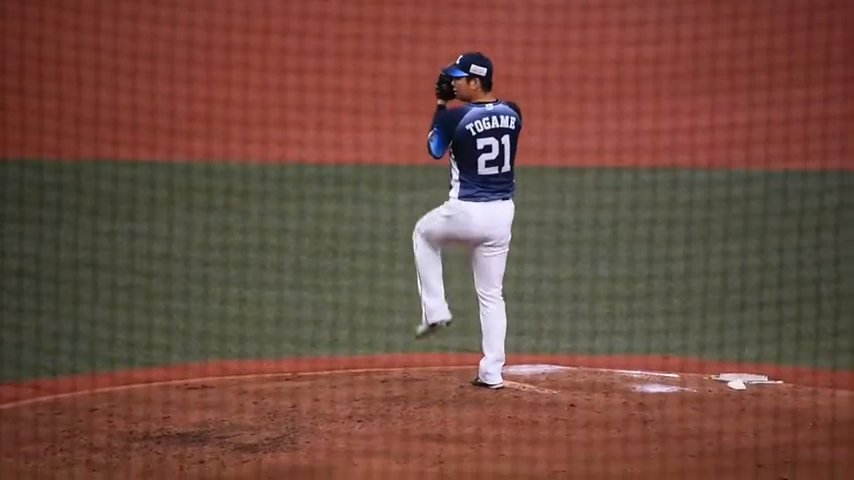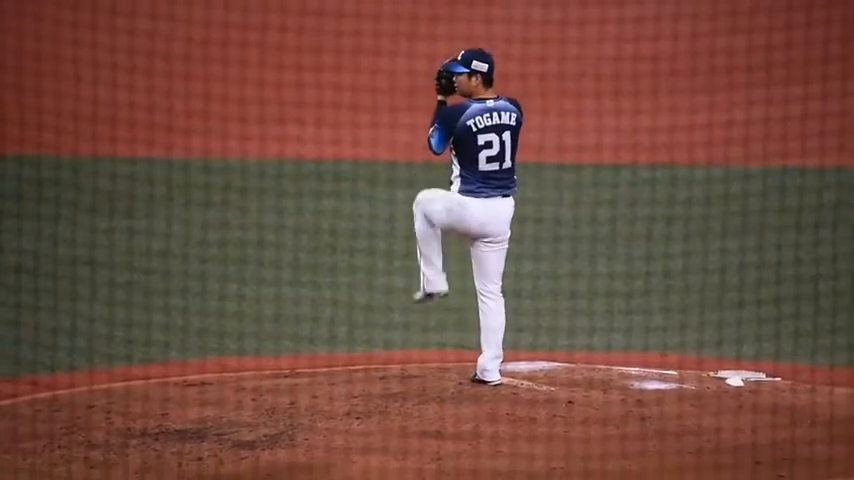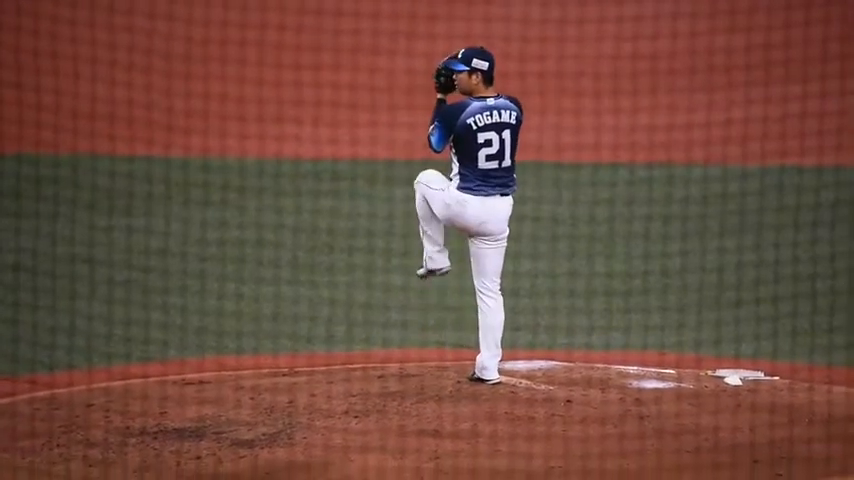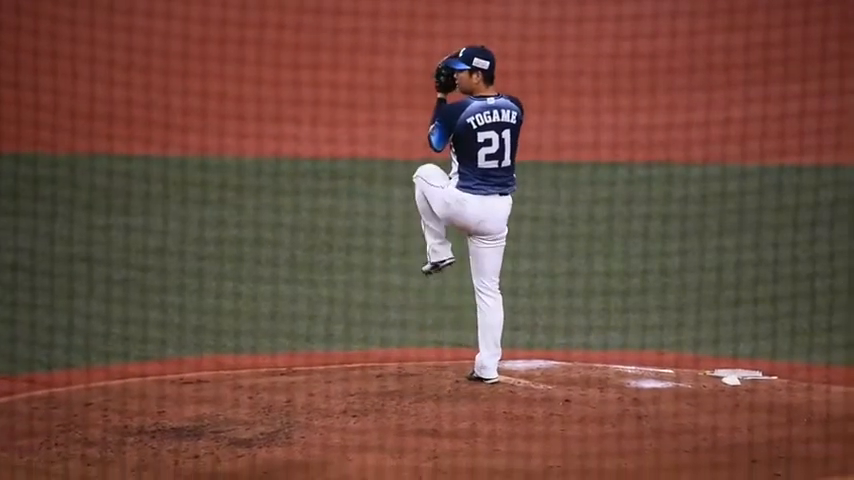
dt=0.1s
person 1, frame 1
left shoulder: (455, 117)
right shoulder: (513, 114)
left elbow: (435, 150)
left wrist: (441, 104)
right wrist: (453, 104)
left hip: (466, 213)
right hip: (502, 213)
left knee: (423, 233)
right knee: (492, 295)
left ankle: (436, 311)
right ankle: (492, 372)
person 1, frame 2
left shoulder: (456, 113)
right shoulder: (514, 110)
left elbow: (435, 146)
left wrist: (441, 99)
right wrist: (453, 100)
left hip: (465, 207)
right hip: (502, 210)
left knee: (424, 201)
right knee: (491, 292)
left ankle: (434, 281)
right ankle: (490, 369)
person 1, frame 3
left shoulder: (456, 111)
right shoulder: (514, 108)
left elbow: (435, 144)
left wrist: (440, 97)
right wrist: (451, 97)
left hip: (463, 205)
right hip: (500, 209)
left knee: (425, 180)
right knee: (489, 290)
left ankle: (436, 257)
right ankle: (488, 368)
person 1, frame 4
left shoulder: (456, 111)
right shoulder: (515, 108)
left elbow: (435, 143)
left wrist: (441, 97)
left hip: (463, 203)
right hip: (499, 209)
left knee: (425, 175)
right knee: (488, 289)
left ankle: (439, 253)
right ankle: (487, 367)
